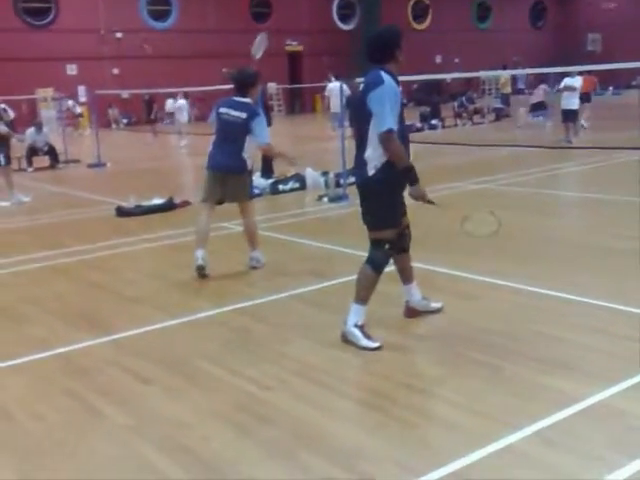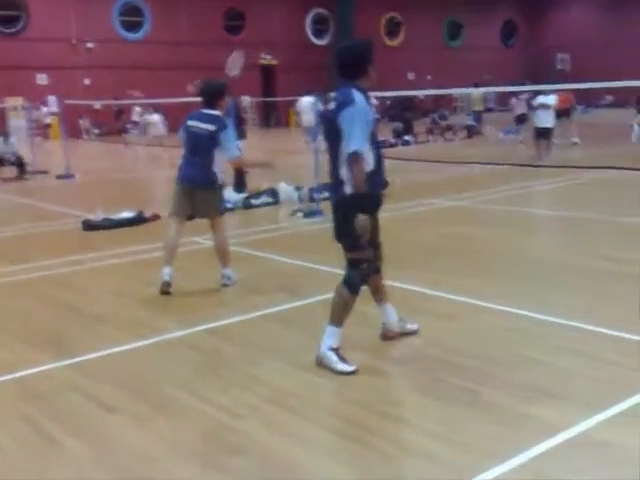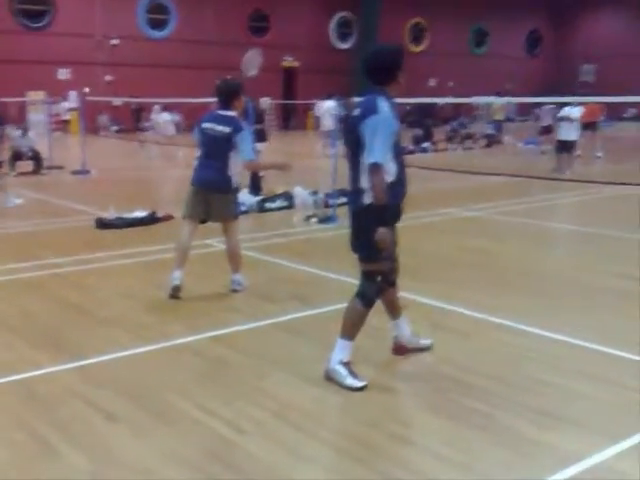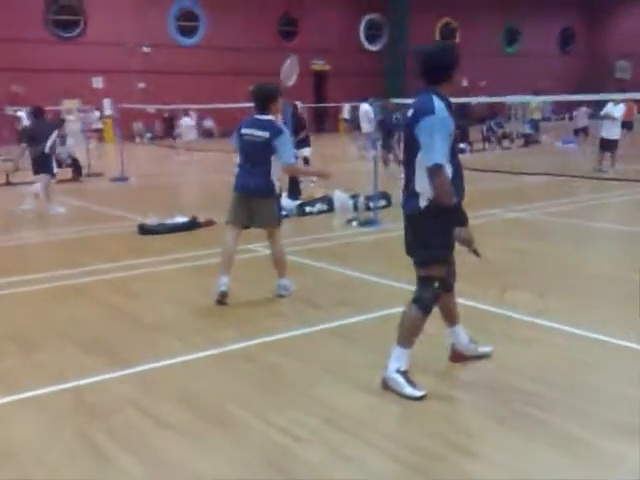
dt=0.3s
person 1, frame 1
left shoulder: (375, 82)
right shoulder: (385, 84)
right elbow: (388, 138)
right wrist: (412, 179)
left hip: (381, 176)
right hip: (381, 178)
left knee: (401, 236)
right knee: (381, 250)
left ankle: (414, 300)
right ankle: (353, 325)
person 1, frame 2
left shoulder: (342, 99)
right shoulder: (355, 103)
right elbow: (354, 159)
right wrist: (362, 208)
left hip: (355, 195)
right hip: (356, 198)
left knee: (372, 258)
right knee: (358, 270)
left ankle: (390, 322)
right ankle: (328, 348)
person 1, frame 3
left shoulder: (370, 106)
right shoulder: (381, 111)
right elbow: (376, 170)
right wrist: (383, 220)
left hip: (376, 205)
right hip: (375, 208)
left knee: (387, 272)
right knee: (372, 283)
left ankle: (403, 337)
right ankle: (338, 361)
person 1, frame 4
left shoulder: (423, 106)
right shoulder: (436, 112)
right elbow: (437, 172)
right wrist: (459, 219)
left hip: (427, 207)
right hip: (431, 211)
left knee: (445, 277)
right knee: (428, 290)
left ankle: (460, 344)
right ankle: (395, 369)
person 2, frame 1
left shoulder: (221, 105)
right shoulder: (254, 113)
right elbow: (265, 147)
right wrist: (283, 156)
left hip: (215, 164)
right hip: (238, 167)
left knee: (206, 209)
right knee: (247, 210)
left ankle: (200, 256)
right ankle: (255, 255)
person 2, frame 2
left shoulder: (189, 118)
right shoulder: (222, 125)
right elbow: (235, 161)
right wrist: (259, 164)
left hip: (185, 178)
right hip: (208, 181)
left knee: (175, 224)
right knee: (218, 225)
left ankle: (166, 273)
right ankle: (226, 273)
person 2, frame 3
left shoulder: (205, 119)
right shoulder: (238, 127)
right elbow: (250, 164)
right wrist: (275, 165)
left hip: (200, 180)
right hip: (222, 184)
left knee: (188, 227)
right knee: (230, 230)
left ankle: (177, 278)
right ankle: (236, 278)
person 2, frame 4
left shoulder: (243, 125)
right shoulder: (278, 131)
right elbow: (289, 168)
right wrist: (315, 173)
left hip: (242, 186)
right hip: (265, 189)
left knee: (232, 232)
right knee: (274, 235)
left ankle: (223, 283)
right ankle: (283, 282)
